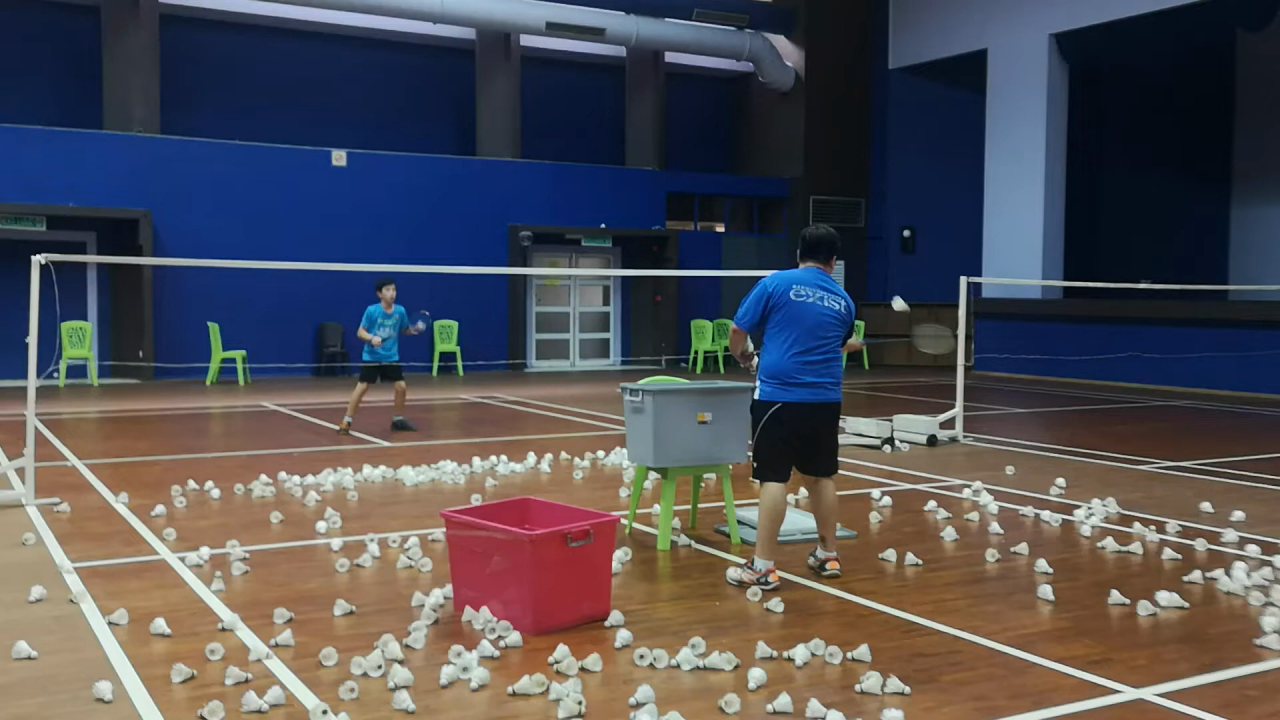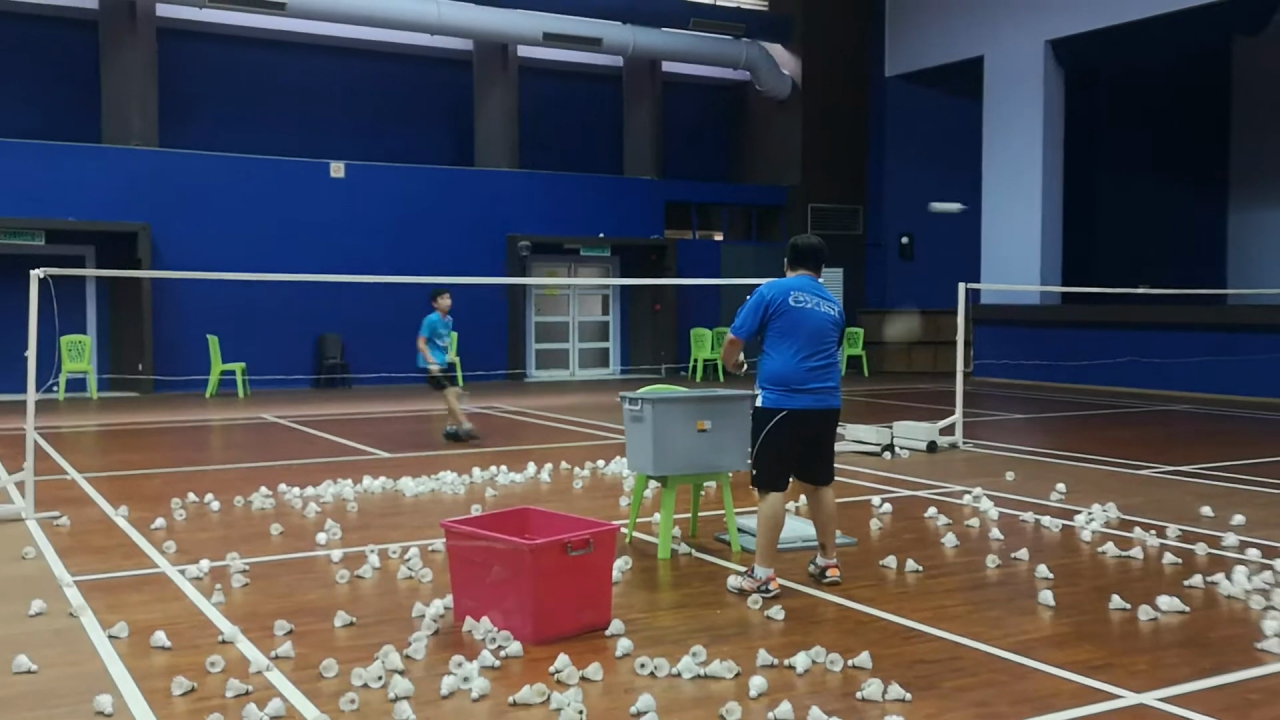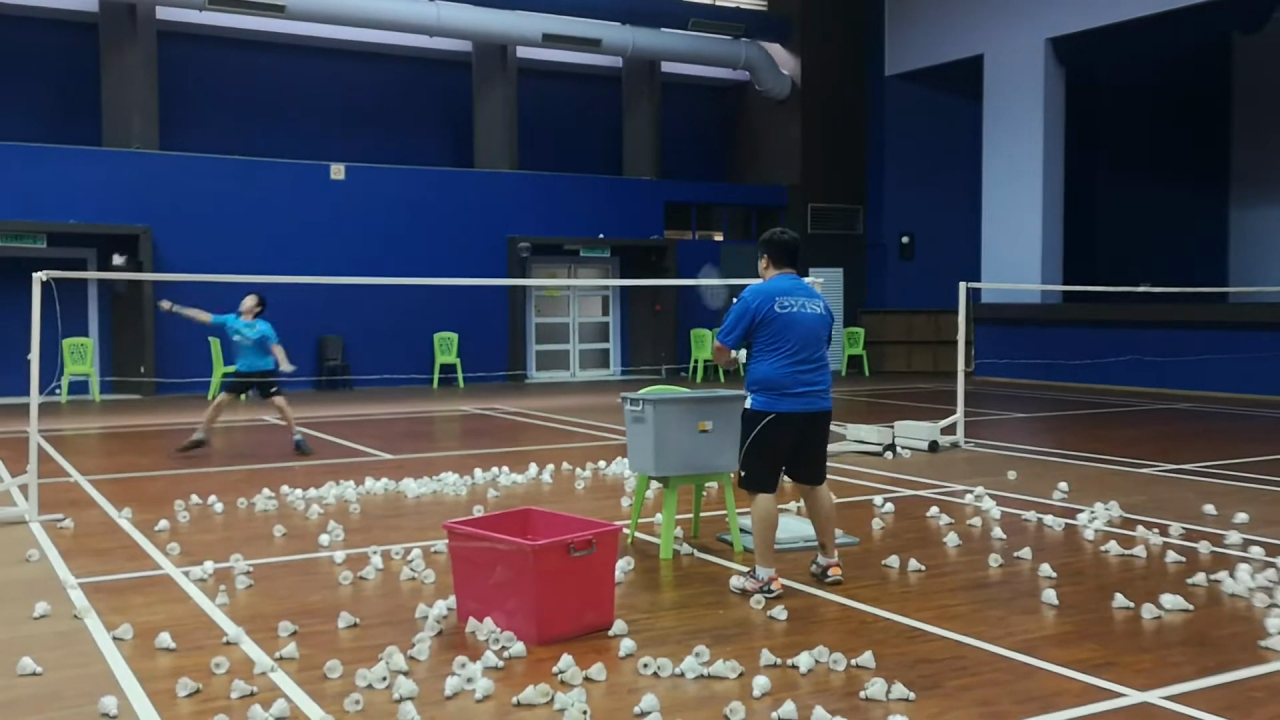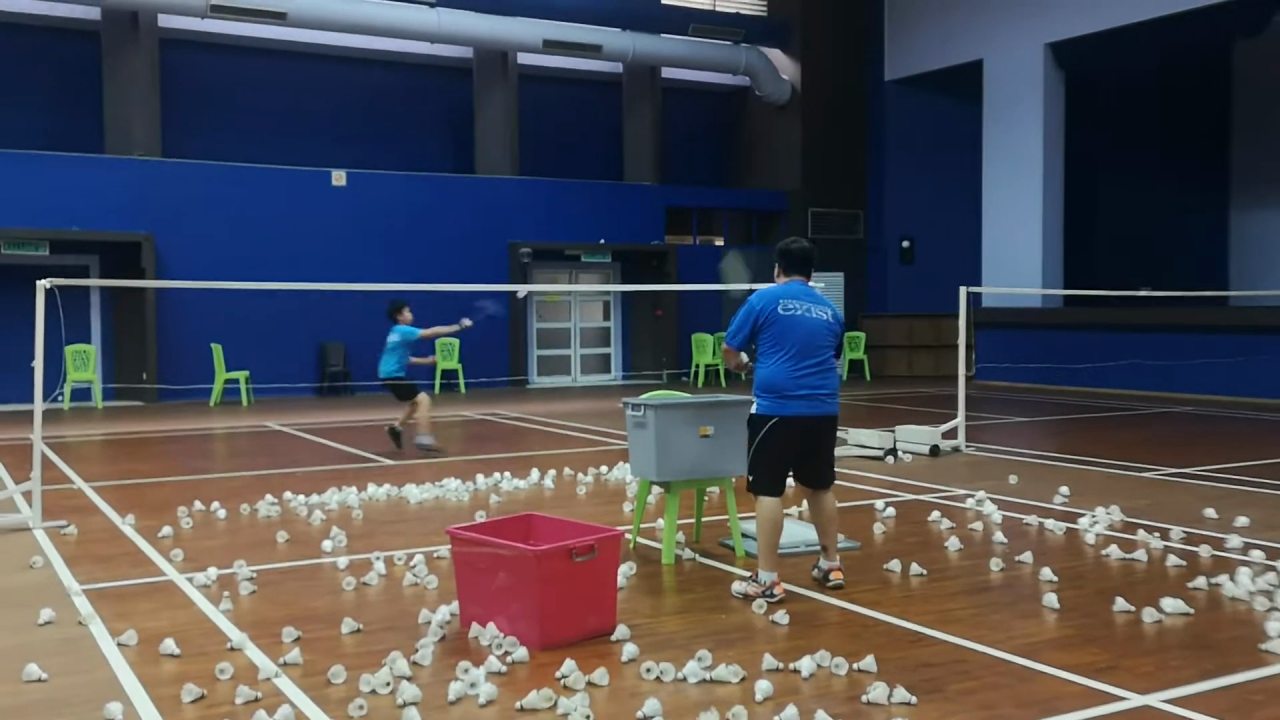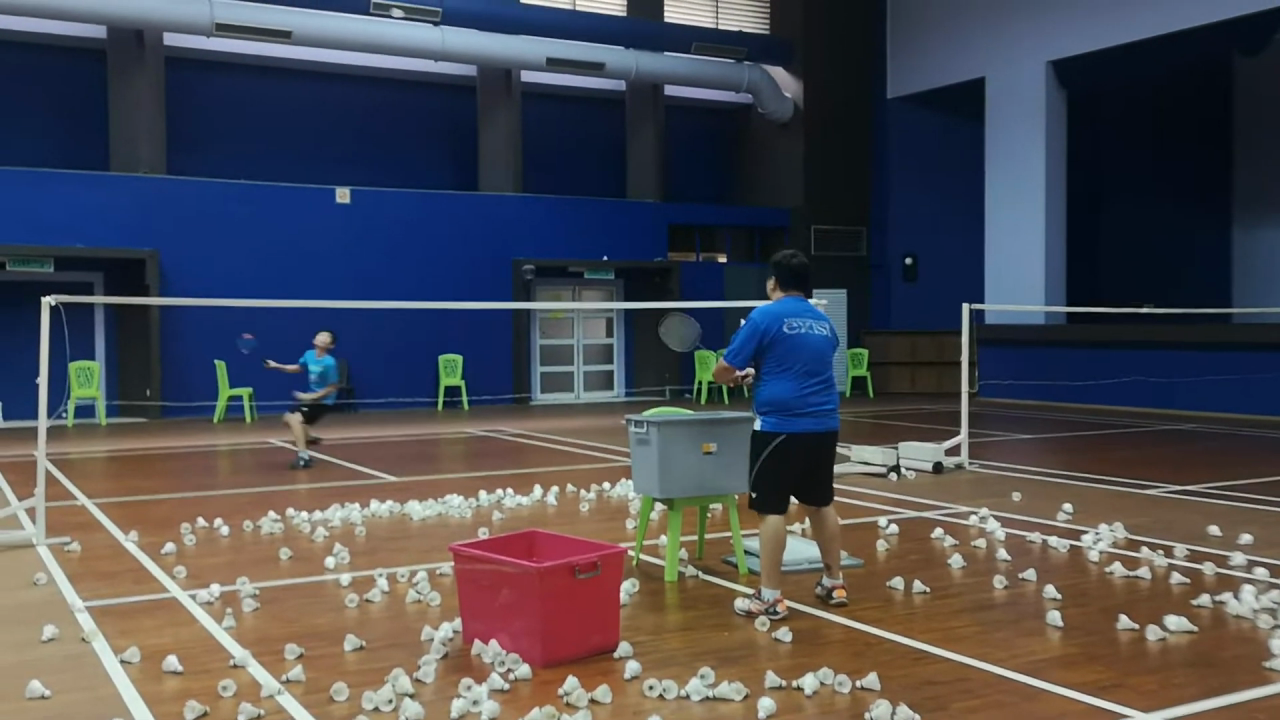
dt=1s
person 1, frame 1
left shoulder: (776, 283)
right shoulder: (843, 301)
left elbow: (737, 331)
left wrist: (745, 357)
right wrist: (850, 345)
left hip: (780, 396)
right hip: (825, 399)
left knee: (773, 479)
right knee: (821, 476)
left ankle: (763, 567)
right ankle: (828, 555)
person 1, frame 2
left shoulder: (772, 291)
right shoulder: (833, 306)
left elbow: (734, 339)
left wrist: (732, 363)
left hip: (781, 403)
right hip: (825, 404)
left knee: (771, 487)
right knee: (819, 483)
left ankle: (763, 575)
right ankle: (828, 562)
person 1, frame 3
left shoulder: (757, 296)
right shoulder: (819, 301)
left elbow: (721, 348)
left wrist: (730, 361)
left hip: (771, 406)
right hip: (816, 405)
left knee: (762, 489)
right knee: (814, 483)
left ankle: (765, 576)
right ankle: (829, 561)
person 1, frame 4
left shoulder: (764, 300)
right shoulder: (830, 311)
left elbow: (729, 351)
left wrist: (739, 364)
left hip: (777, 409)
right hip: (823, 410)
left knee: (768, 492)
right knee: (819, 488)
left ankle: (767, 580)
right ankle: (831, 565)
person 1, frame 5
left shoulder: (764, 317)
right shoulder: (824, 323)
left elbow: (724, 371)
left wrist: (731, 378)
left hip: (780, 427)
right hip: (824, 426)
left knee: (771, 509)
right knee: (821, 504)
left ankle: (770, 597)
right ankle: (834, 583)
